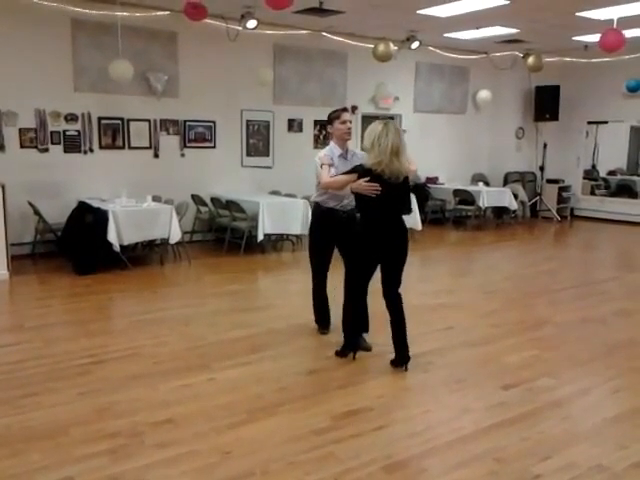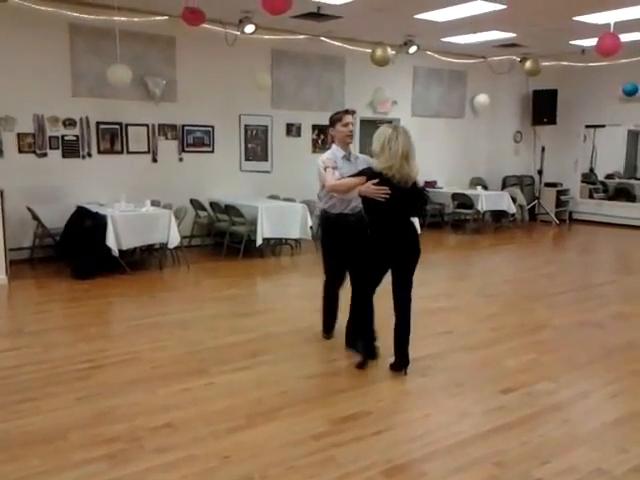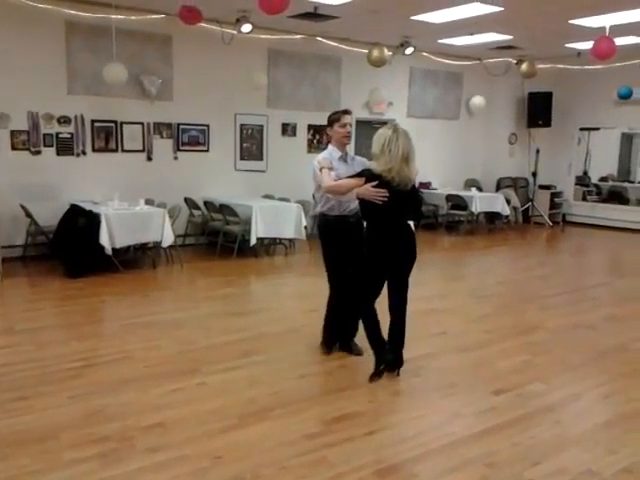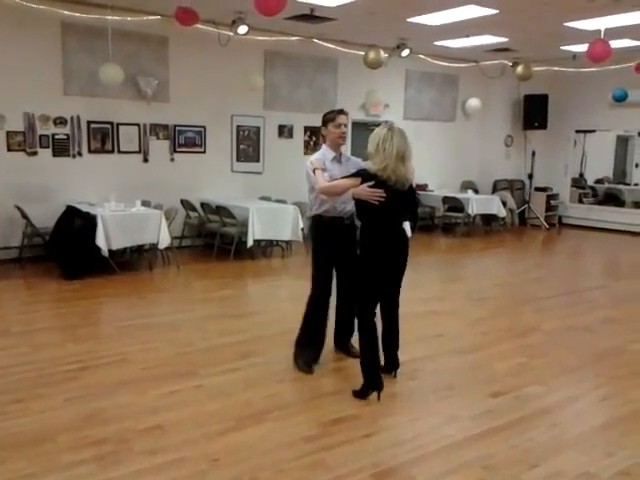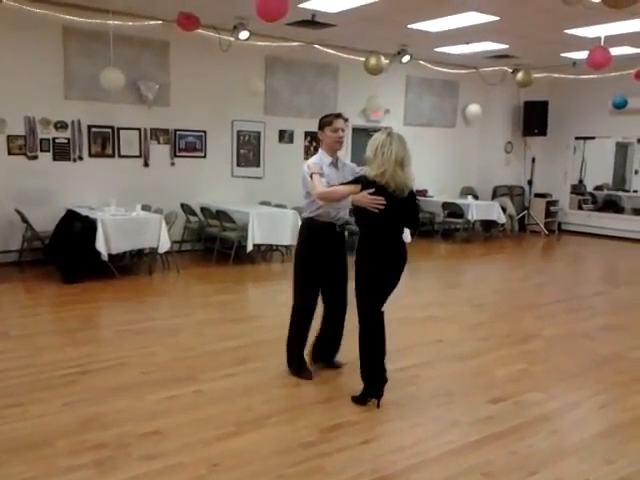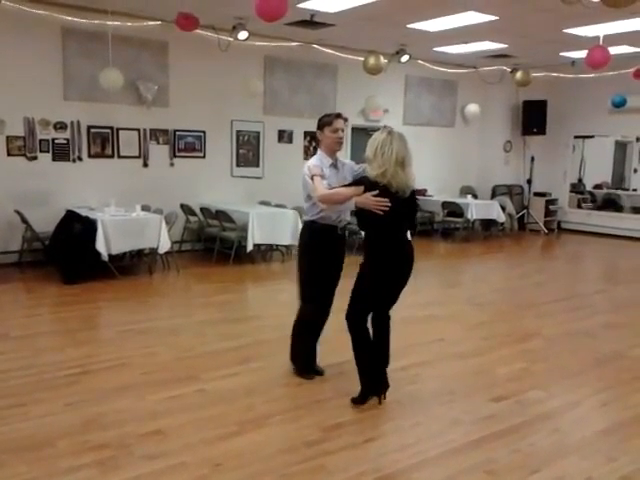
dt=0.2s
person 1, frame 1
left shoulder: (364, 171)
right shoulder: (402, 172)
left elbow: (327, 183)
left wrist: (325, 165)
left hip: (371, 238)
right hip: (397, 237)
left knee: (356, 289)
right knee: (392, 294)
left ankle: (350, 344)
right ankle: (402, 354)
person 1, frame 2
left shoulder: (373, 174)
right shoulder: (410, 176)
left elbow: (332, 186)
left wrist: (329, 167)
left hip: (382, 242)
right hip: (408, 241)
left knee: (365, 292)
right knee: (403, 298)
left ankle: (368, 348)
right ankle: (401, 358)
person 1, frame 3
left shoulder: (372, 175)
right shoulder: (408, 178)
left elbow: (329, 187)
right elbow: (414, 212)
left wrist: (325, 167)
left hip: (379, 246)
right hip: (405, 244)
left knee: (366, 300)
right knee: (398, 301)
left ankle: (382, 355)
right ankle: (395, 358)
person 1, frame 4
left shoulder: (368, 176)
right shoulder: (405, 179)
left elbow: (324, 188)
right elbow: (411, 215)
left wrist: (318, 169)
left hip: (373, 248)
right hip: (398, 247)
left knee: (366, 311)
right knee: (389, 304)
left ankle: (372, 380)
right ankle: (391, 361)
person 1, frame 5
left shoulder: (368, 183)
right shoulder: (405, 186)
left elbow: (322, 194)
right elbow: (413, 222)
left wrist: (316, 174)
left hip: (372, 256)
right hip: (396, 255)
left knee: (367, 317)
right knee: (375, 311)
left ankle: (372, 387)
right ankle: (378, 375)
person 1, frame 6
left shoulder: (370, 183)
right shoulder: (406, 185)
left elbow: (324, 196)
left wrist: (316, 175)
left hip: (380, 260)
right hip: (403, 258)
left knee: (356, 317)
right knee: (381, 315)
left ankle: (369, 385)
right ankle: (378, 379)
person 2, frame 1
left shoulder: (358, 156)
right shoulder: (324, 156)
right elbow: (327, 183)
right wrist: (353, 187)
left hip: (348, 217)
right hip: (324, 217)
right knee: (319, 272)
left ankle: (356, 331)
right ankle: (323, 321)
person 2, frame 2
left shoulder: (361, 160)
right shoulder: (326, 160)
right elbow: (335, 188)
right wrist: (361, 190)
left hip: (357, 222)
right hip: (334, 224)
left knee: (362, 280)
right knee: (334, 278)
left ankle: (354, 336)
right ankle: (329, 324)
person 2, frame 3
left shoulder: (358, 162)
right shoulder: (323, 161)
right elbow: (332, 190)
right wrist: (359, 192)
left hip: (354, 224)
right hip: (332, 226)
left knee: (356, 283)
right knee: (340, 284)
left ankle: (346, 336)
right ankle: (330, 336)
person 2, frame 4
left shoulder: (353, 162)
right shoulder: (316, 161)
right elbow: (326, 192)
right wrist: (355, 192)
left hip: (348, 226)
right hip: (325, 227)
left knee: (349, 287)
right knee: (322, 290)
left ankle: (343, 340)
right ankle: (305, 350)
person 2, frame 5
left shoulder: (348, 168)
right shoulder: (313, 166)
right elbow: (323, 198)
right wrist: (355, 199)
left hip: (337, 234)
right hip: (315, 233)
left knee: (337, 298)
right knee: (306, 299)
left ankle: (324, 352)
right ankle: (295, 360)
person 2, frame 6
left shoulder: (348, 167)
right shoulder: (312, 167)
right elbow: (325, 200)
right wrist: (358, 201)
left hip: (337, 236)
right hip: (316, 236)
left knee: (324, 299)
right knee: (314, 299)
left ankle: (305, 355)
right ankle: (301, 359)
